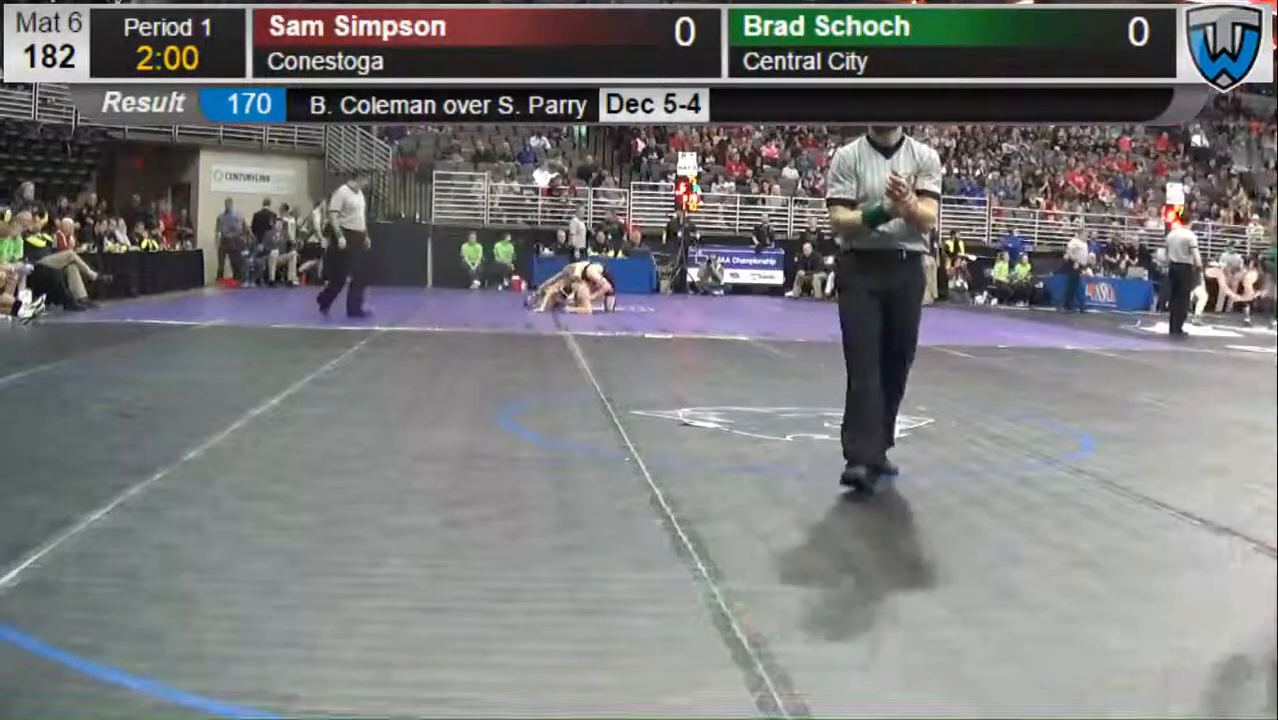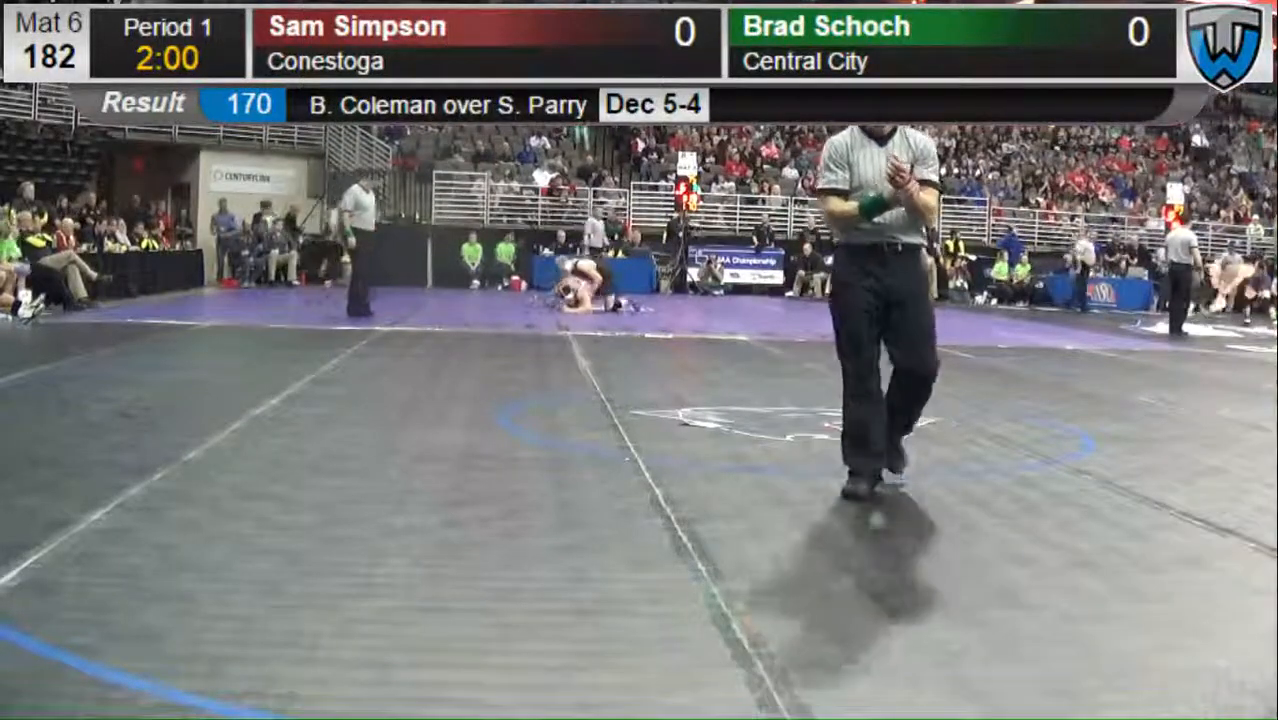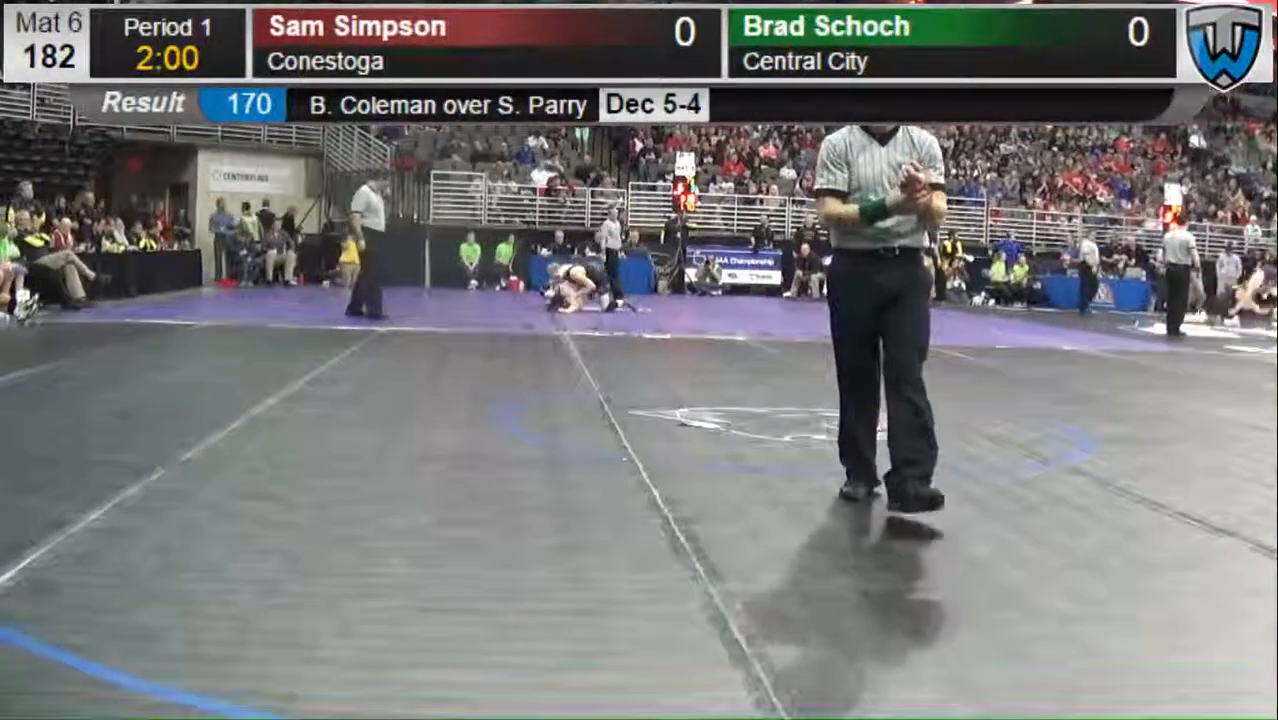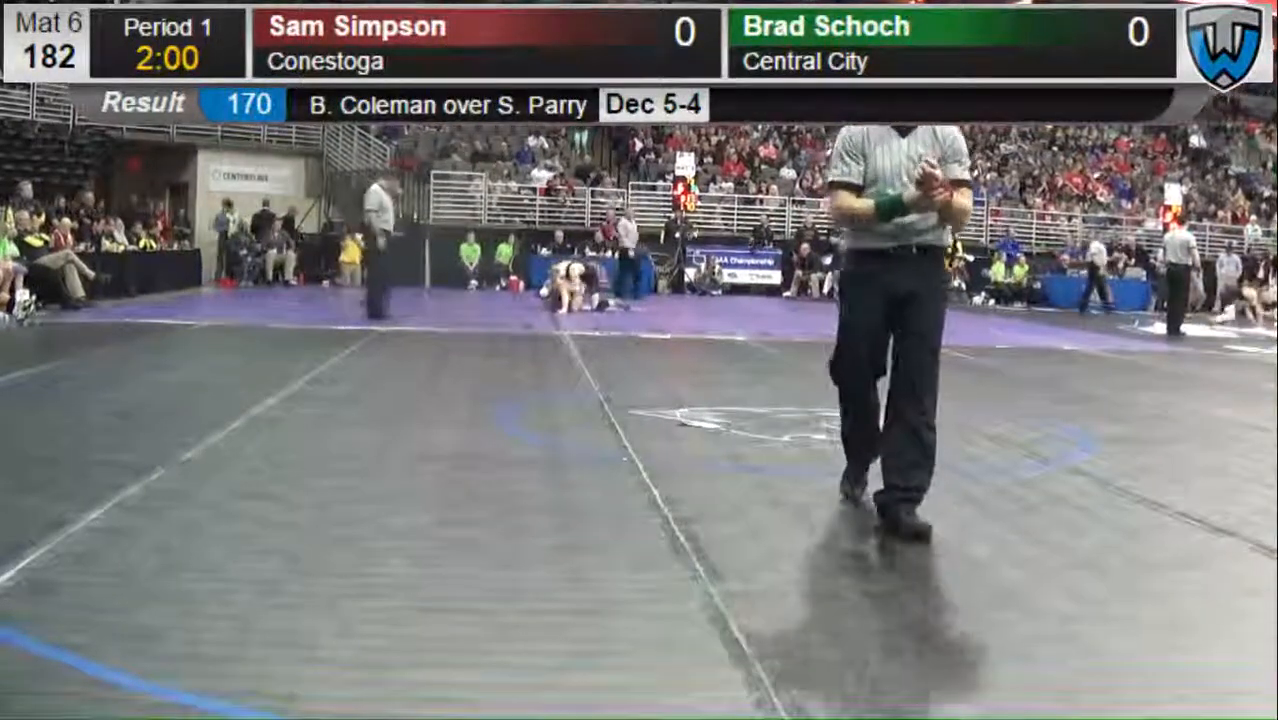
dt=0.3s
person 1, frame 1
left shoulder: (924, 157)
right shoulder: (847, 156)
left elbow: (928, 220)
right elbow: (839, 220)
left wrist: (907, 203)
right wrist: (885, 211)
left hip: (906, 269)
right hip: (860, 268)
left knee: (895, 364)
right knee: (863, 362)
left ankle: (876, 448)
right ankle: (862, 460)
person 1, frame 2
left shoulder: (920, 144)
right shoulder: (840, 145)
left elbow: (929, 212)
right elbow: (832, 212)
left wrist: (909, 191)
right wrist: (883, 200)
left hip: (906, 263)
right hip: (856, 265)
left knee: (921, 364)
right knee: (860, 368)
left ankle: (890, 435)
right ankle: (863, 466)
person 1, frame 3
left shoulder: (923, 143)
right shoulder: (838, 144)
left elbow: (937, 217)
right elbow: (829, 213)
left wrist: (922, 199)
right wrist: (888, 206)
left hip: (907, 269)
right hip: (853, 269)
left knee: (906, 374)
right knee: (856, 375)
left ankle: (908, 481)
right ankle: (859, 472)
person 1, frame 4
left shoulder: (948, 137)
right shoulder: (855, 135)
left elbow: (962, 215)
right elbow: (841, 208)
left wrist: (942, 196)
right wrist: (904, 202)
left hip: (925, 271)
right hip: (867, 269)
left knee: (916, 387)
right knee: (854, 375)
left ankle: (900, 500)
right ankle: (859, 459)
